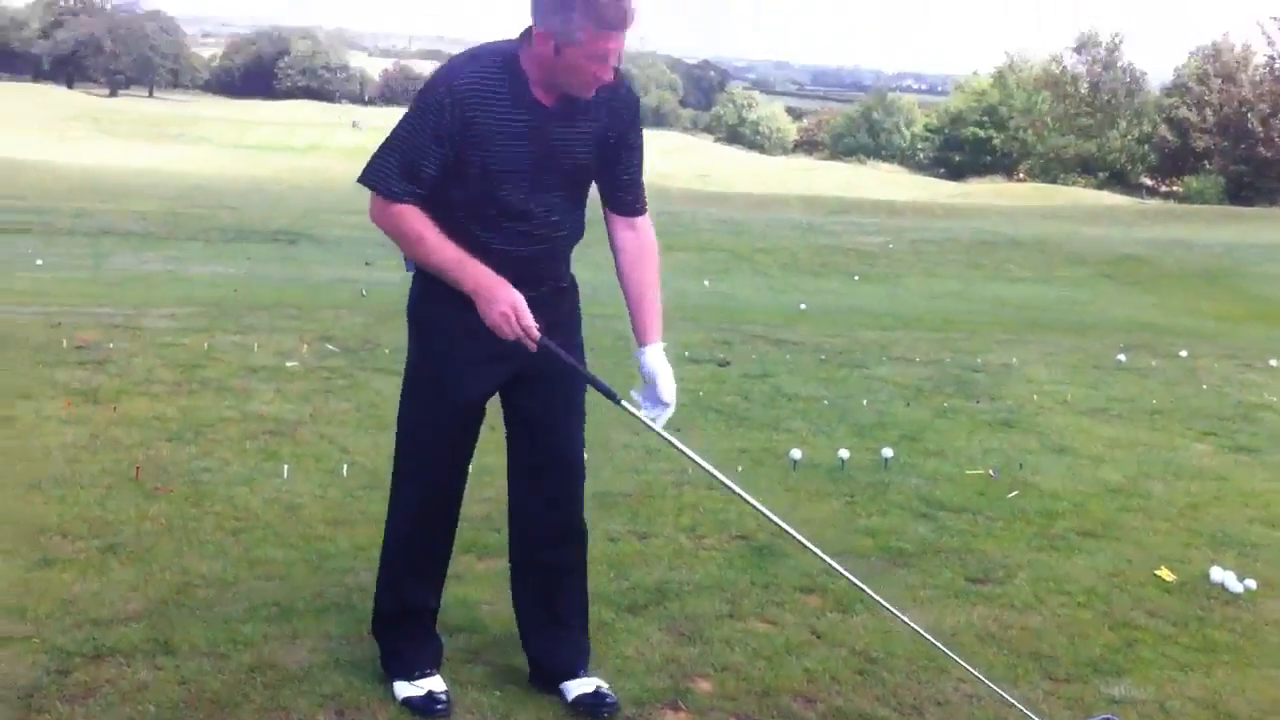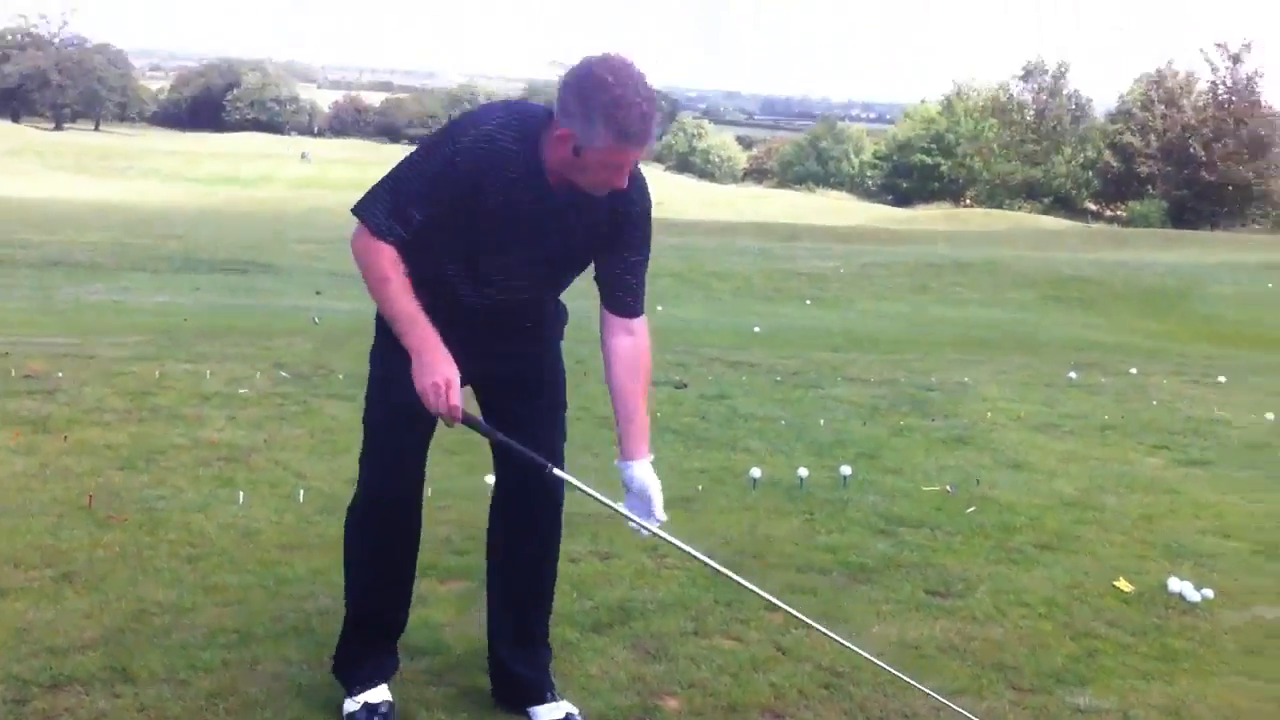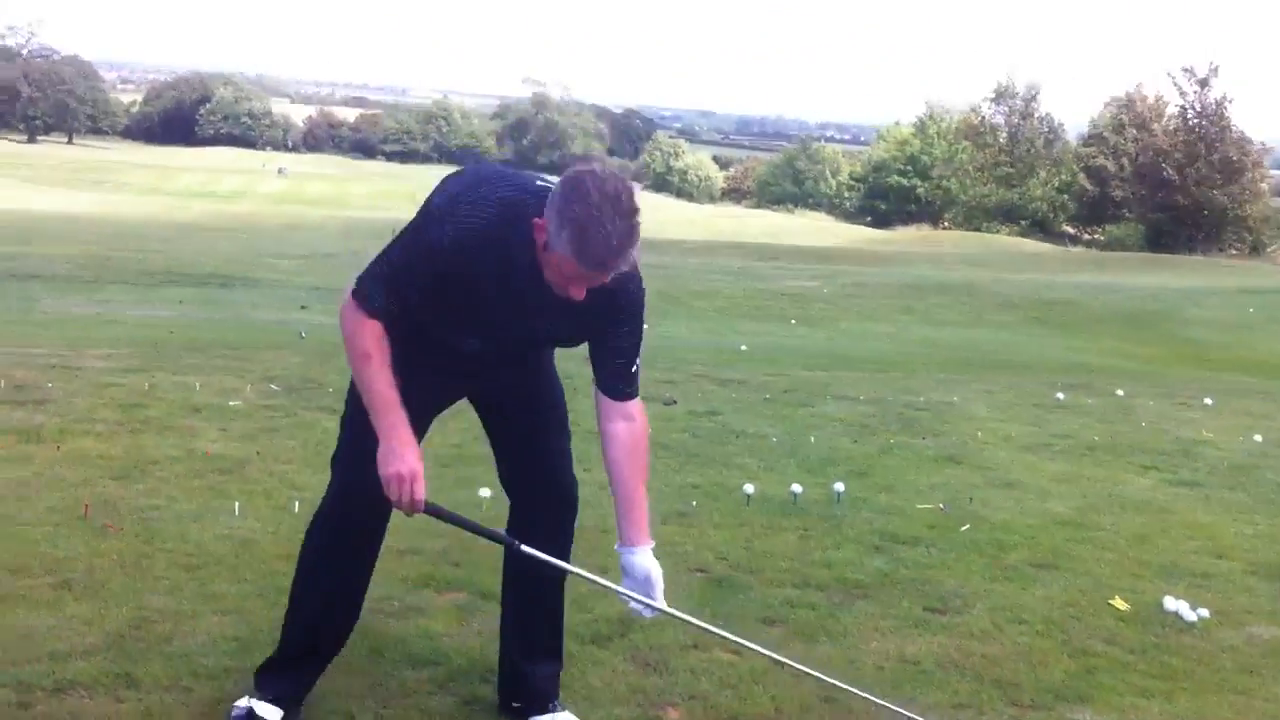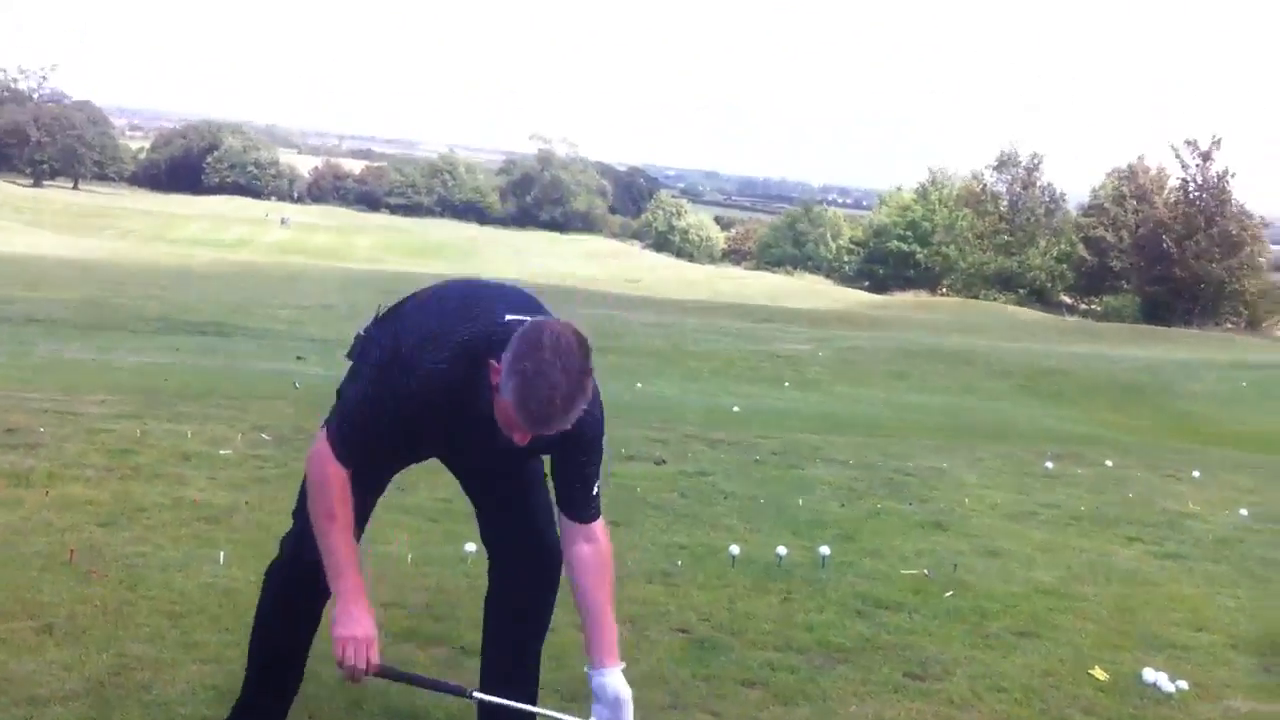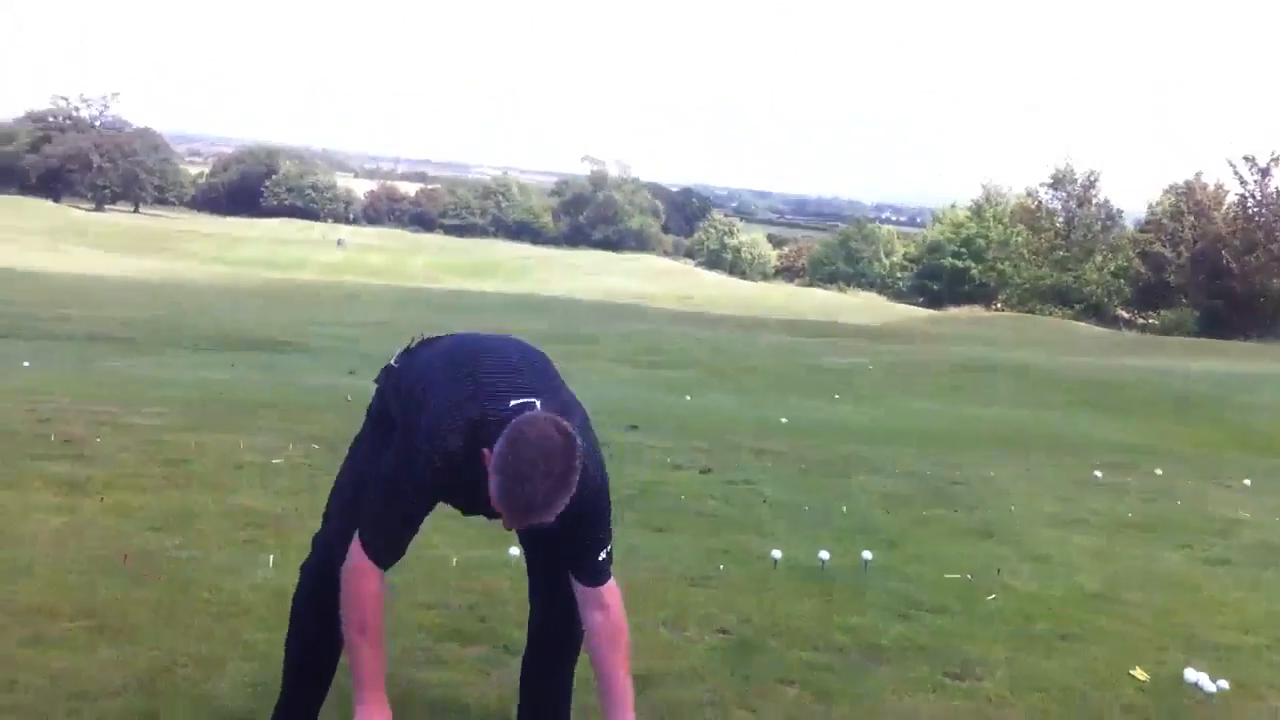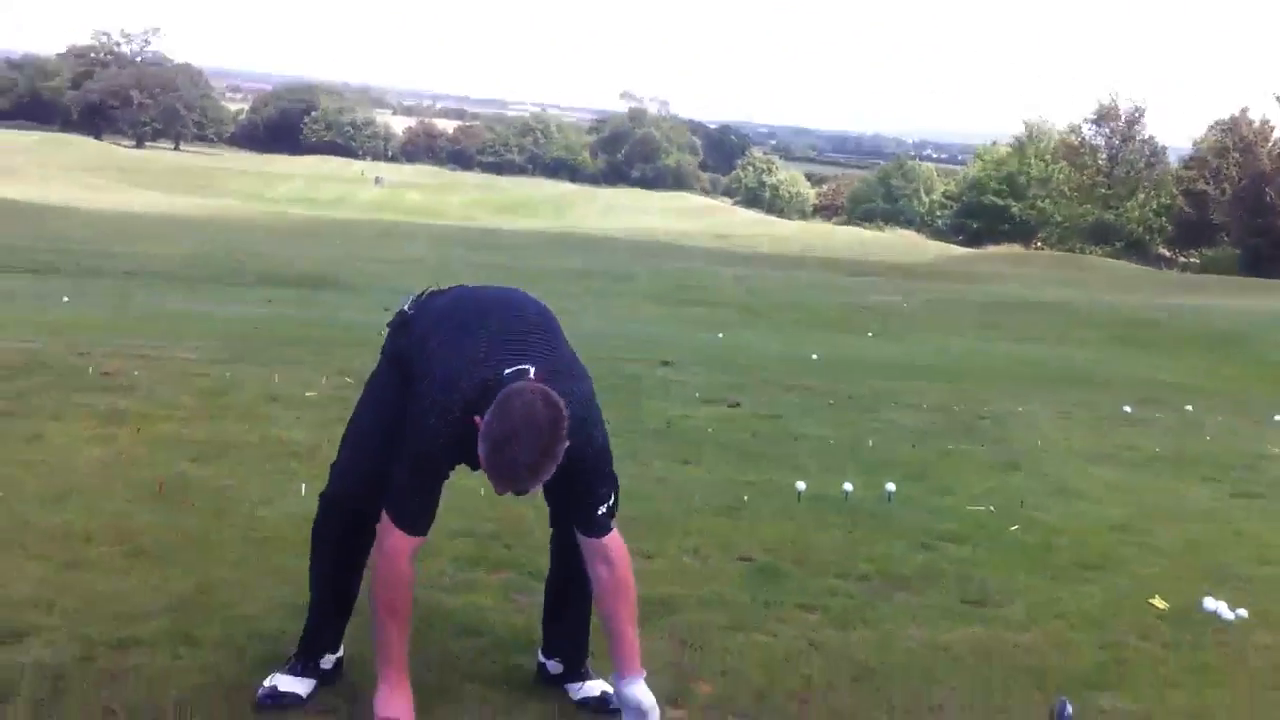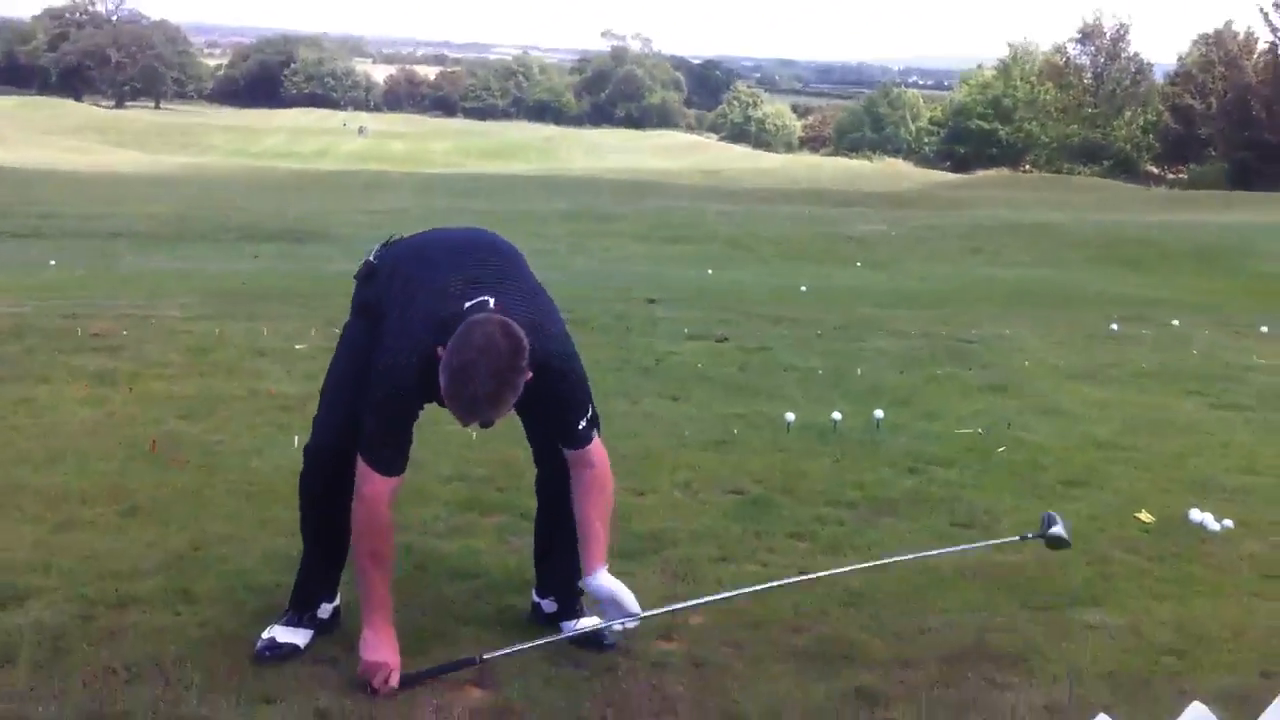
dt=0.2s
person 1, frame 1
left shoulder: (613, 98)
right shoulder: (464, 88)
left elbow: (630, 219)
right elbow: (390, 202)
left wrist: (651, 347)
right wrist: (482, 285)
left hip: (546, 300)
right hip: (454, 306)
left knee: (555, 478)
right knee: (431, 475)
left ankle: (561, 654)
right ankle: (409, 646)
person 1, frame 2
left shoulder: (626, 195)
right shoulder: (476, 145)
left elbow: (625, 326)
right elbow: (372, 238)
left wrist: (635, 458)
right wrist: (425, 349)
left hip: (526, 330)
right hip: (427, 325)
left knee: (536, 490)
right knee: (389, 484)
right ankle: (366, 664)
person 1, frame 3
left shoulder: (617, 282)
right shoulder: (465, 218)
left elbow: (621, 410)
right elbow: (361, 313)
left wrist: (637, 546)
right wrist: (395, 435)
left hip: (518, 359)
right hip: (417, 344)
left knee: (550, 499)
right knee: (354, 501)
person 1, frame 4
left shoulder: (574, 402)
right shoulder: (424, 360)
left elbow: (586, 535)
right elbow: (328, 461)
left wrist: (607, 671)
right wrist: (350, 604)
left hip: (484, 427)
right hip: (390, 408)
left knee: (533, 554)
right knee: (309, 552)
person 1, frame 5
left shoulder: (581, 474)
right shoulder: (429, 450)
left elbow: (599, 603)
right elbow: (362, 571)
right hip: (411, 398)
left knee: (562, 579)
right knee: (333, 568)
person 1, frame 6
left shoulder: (582, 433)
right shoulder: (440, 419)
left elbow: (605, 551)
right elbow: (395, 549)
left wrist: (631, 679)
right wrist: (393, 684)
left knee: (578, 517)
right knee: (349, 495)
left ankle: (565, 662)
right ankle: (317, 654)
person 1, frame 7
left shoulder: (551, 358)
right shoulder: (407, 359)
left elbow: (588, 456)
right elbow: (374, 494)
left wrist: (597, 571)
right wrist: (377, 627)
right hip: (391, 288)
left knee: (562, 451)
right knee: (331, 449)
left ankle: (558, 597)
right ankle: (314, 603)
